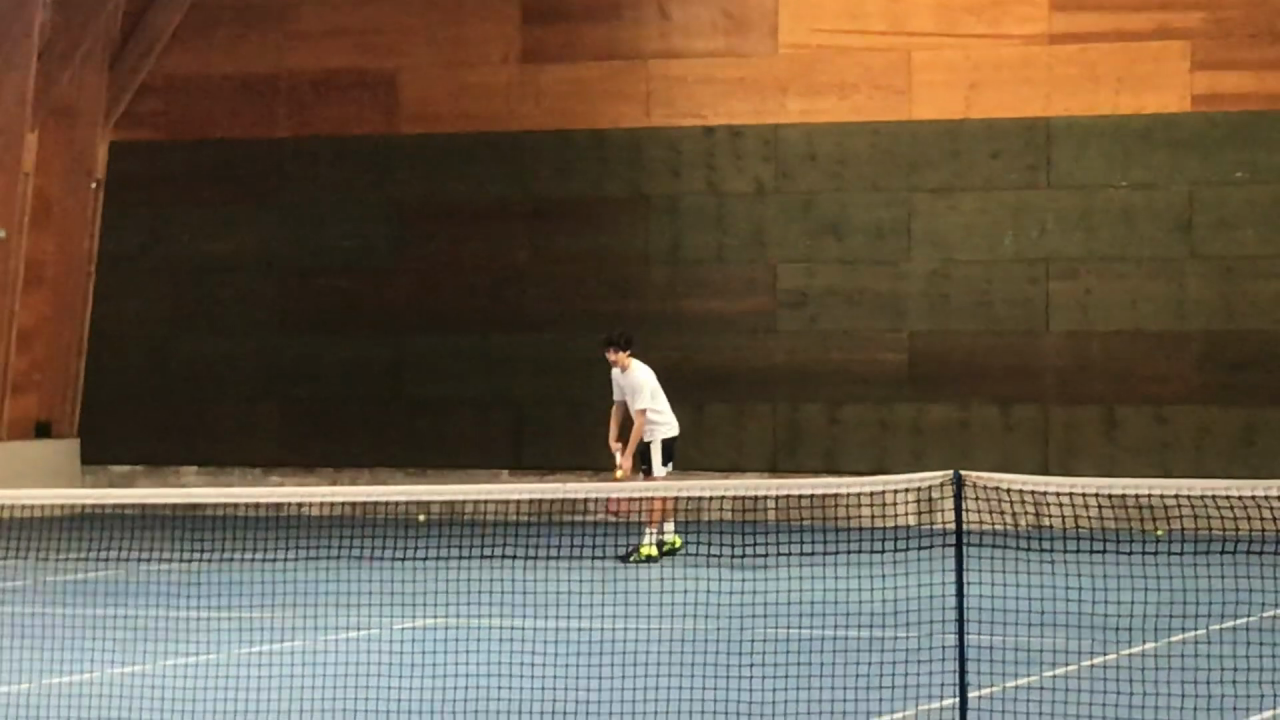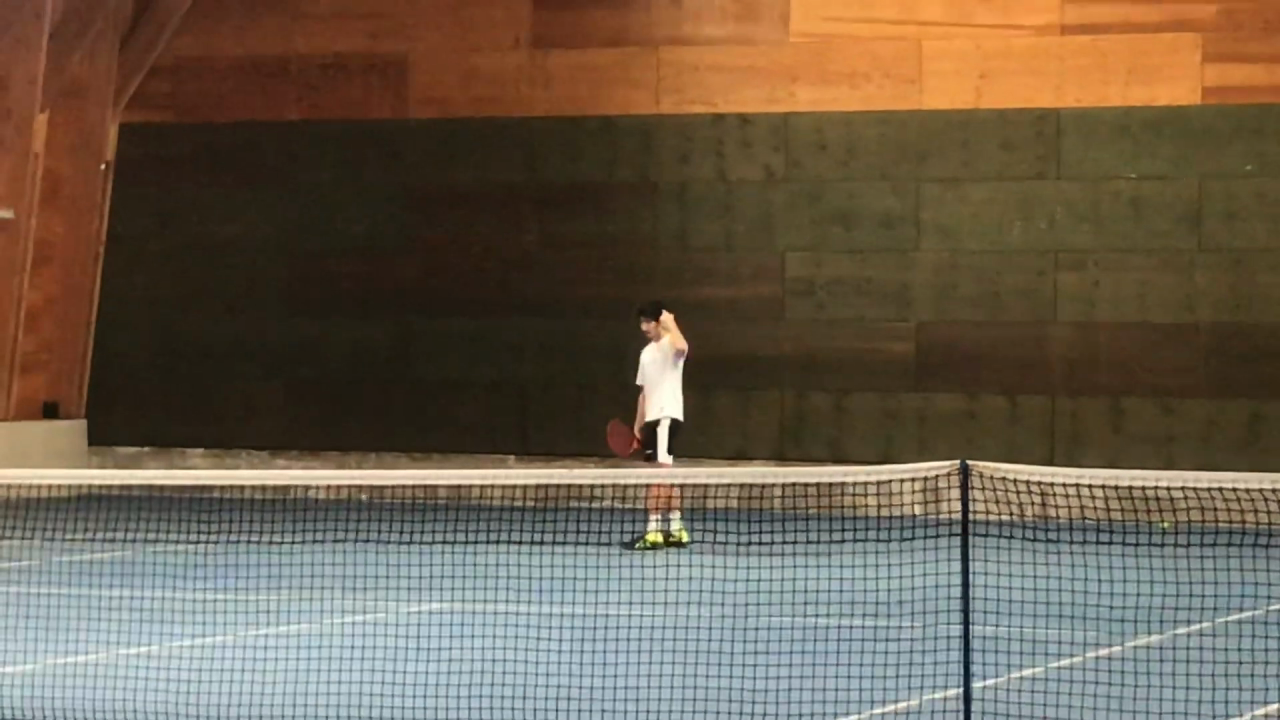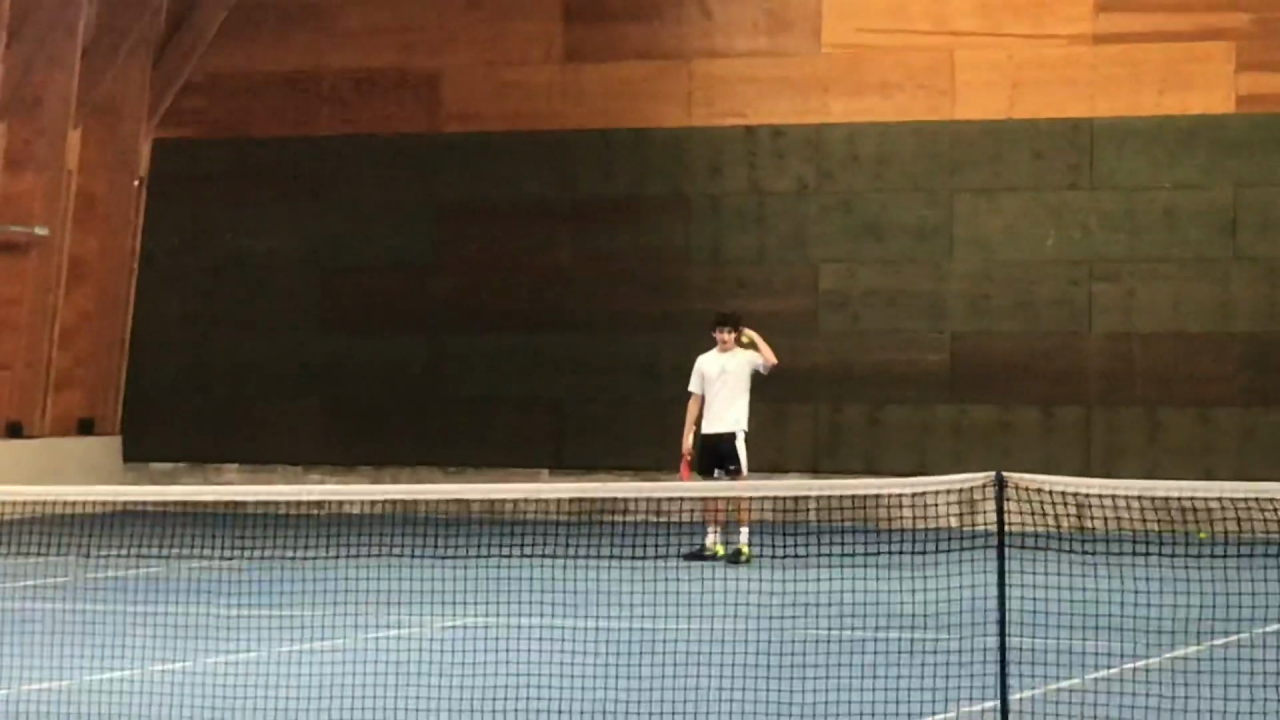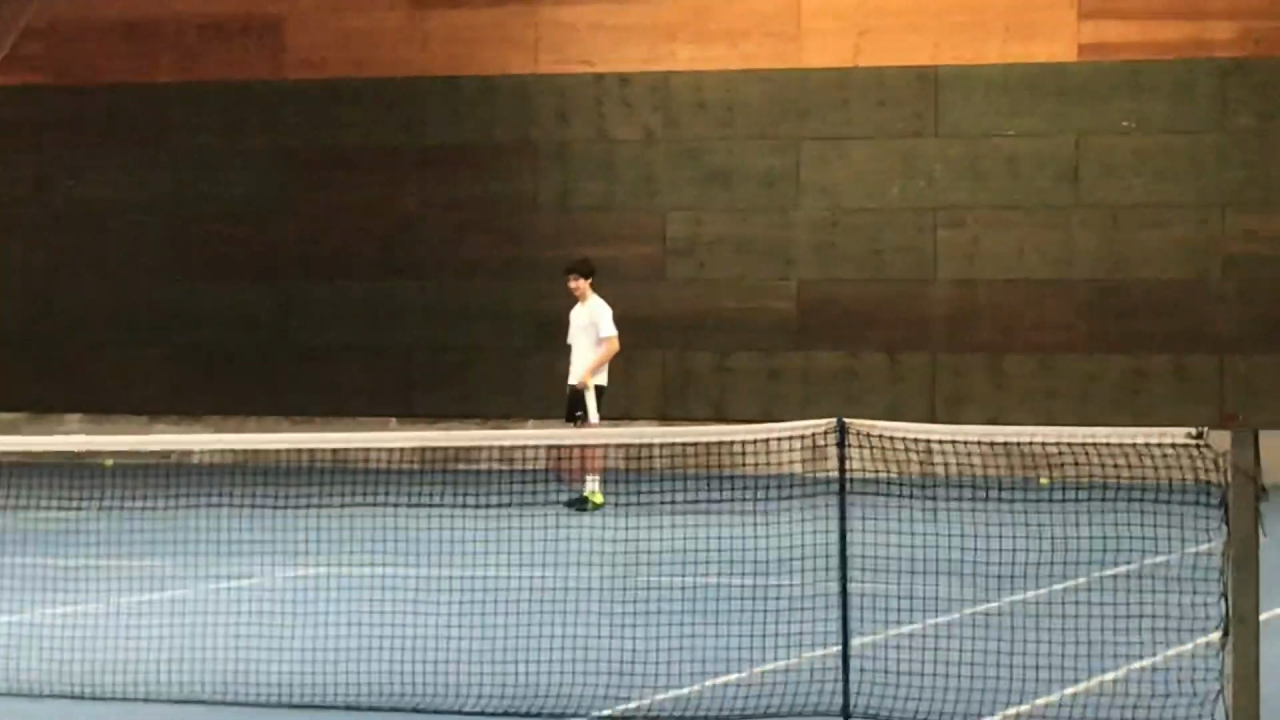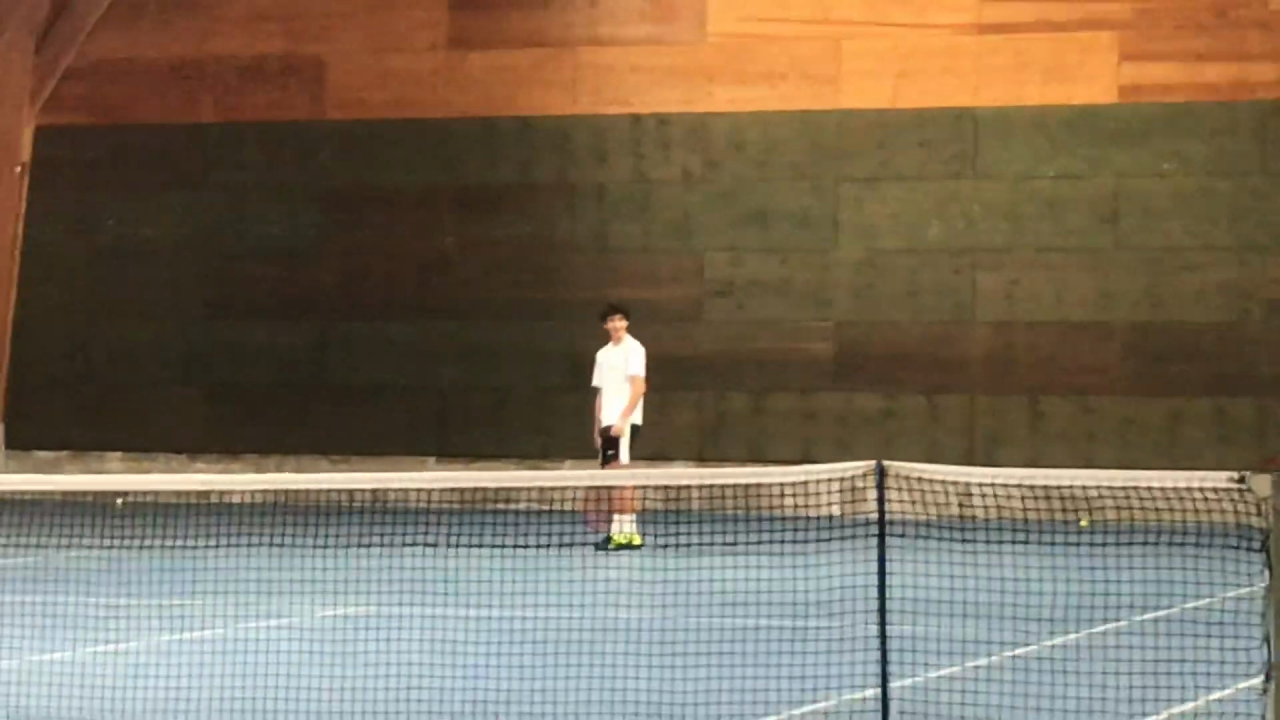
dt=1s
person 1, frame 1
left shoulder: (640, 376)
right shoulder: (616, 372)
left elbow: (640, 420)
right elbow: (618, 407)
left wrist: (628, 456)
right wrist: (613, 439)
left hip: (661, 432)
right hip: (655, 432)
left ankle: (648, 546)
right ankle: (669, 538)
person 1, frame 2
left shoulder: (672, 344)
right shoulder: (646, 351)
left elbow: (681, 348)
left wrist: (670, 323)
right wrist: (638, 424)
left hip: (667, 416)
right hip: (652, 418)
left ankle: (653, 533)
right ankle: (676, 530)
person 1, frame 3
left shoulder: (746, 357)
right shoulder: (703, 361)
left elbow: (772, 362)
right elbow: (695, 400)
left wrist: (754, 336)
right wrist: (687, 434)
left hip: (733, 431)
right hip: (709, 432)
left ankle: (744, 544)
right ankle: (712, 544)
person 1, frame 4
left shoulder: (599, 308)
right shoulder: (575, 311)
left elbow: (613, 346)
left wrist: (589, 372)
left hip: (591, 382)
right hip: (577, 381)
left ankle: (594, 492)
right ankle: (589, 490)
person 1, frame 5
left shoulder: (633, 348)
right shoulder: (602, 353)
left elbow: (639, 387)
left wrist: (622, 419)
right wrist: (597, 427)
left hip: (625, 422)
right hip: (608, 422)
left ankle: (620, 532)
right ankle: (629, 532)
